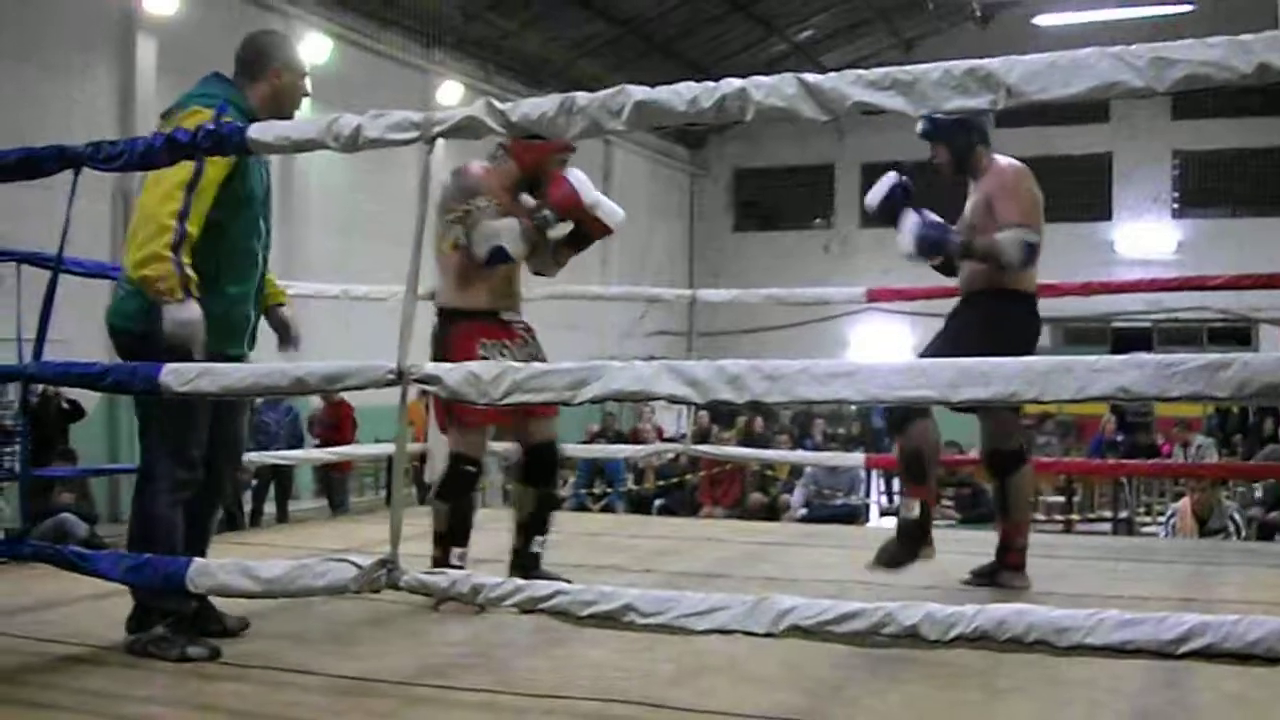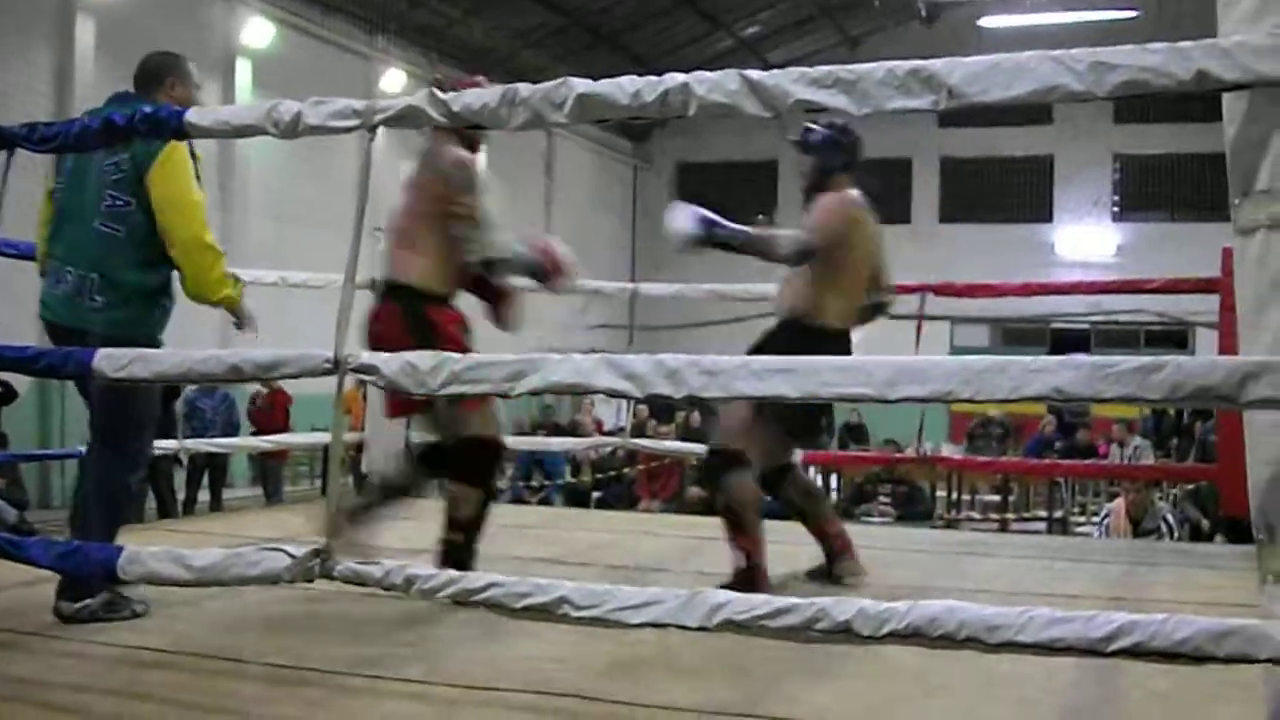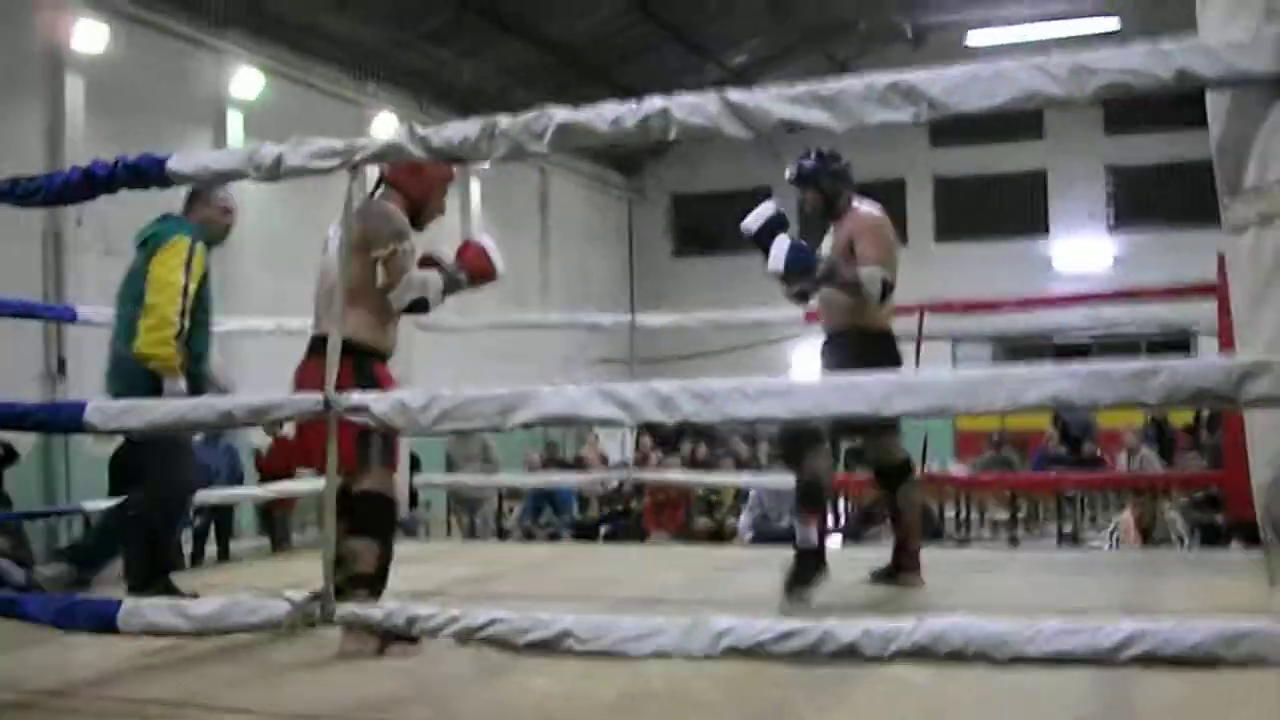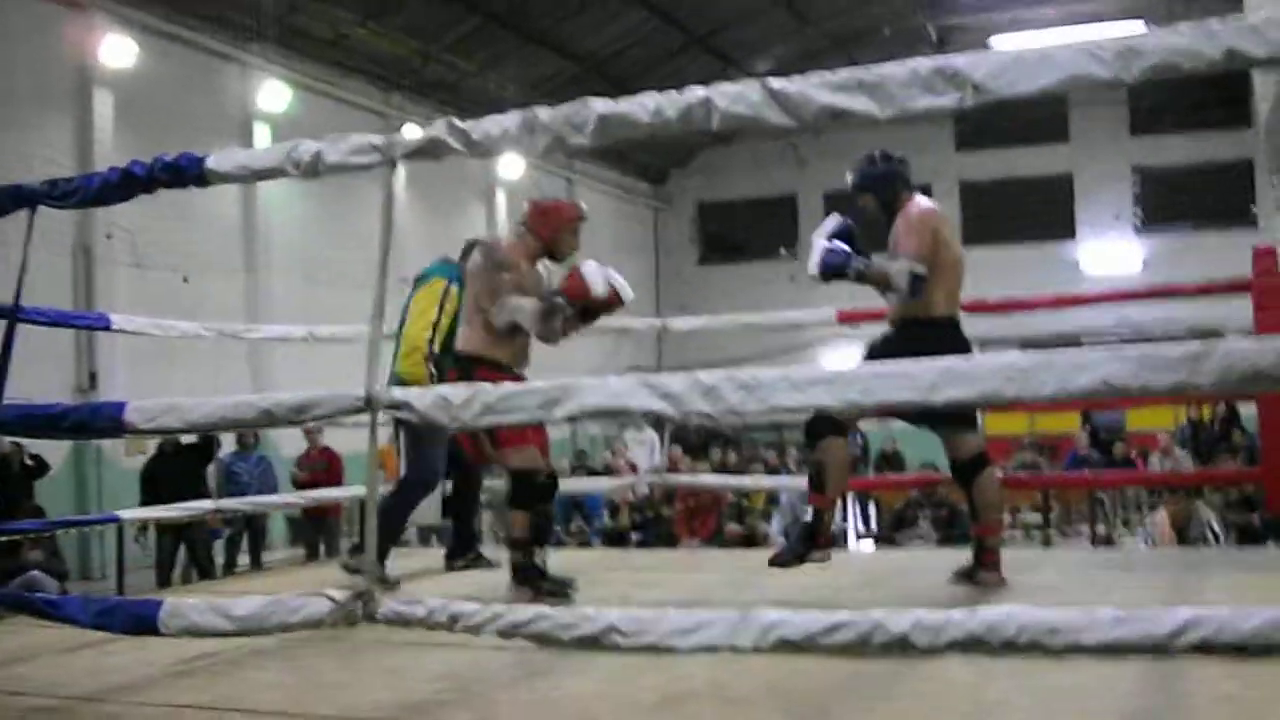
dt=1s
person 1, frame 1
right shoulder: (209, 119)
right elbow: (163, 212)
left wrist: (272, 303)
right wrist: (174, 294)
left hip: (212, 334)
right hip: (168, 330)
left knee: (218, 462)
right knee: (171, 472)
left ankle: (184, 599)
right ankle: (153, 619)
person 1, frame 2
right shoulder: (162, 143)
left elbow: (51, 222)
right elbow: (190, 239)
right wrist: (231, 299)
left hip: (68, 310)
right hip: (120, 318)
left knee: (109, 441)
right knee: (123, 452)
right ankle: (84, 589)
person 1, frame 3
left shoulder: (160, 245)
right shoulder: (182, 244)
right elbow: (161, 309)
left wrist: (204, 377)
right wrist: (172, 372)
left hip: (139, 384)
right hip: (156, 385)
left knee: (169, 482)
right knee: (171, 487)
left ankle: (149, 579)
right ankle: (74, 565)
person 1, frame 4
left shoulder: (456, 290)
right shoulder: (443, 284)
right elbow: (417, 338)
right wrist: (424, 387)
left knee: (469, 470)
right knee: (422, 478)
left ankle: (463, 551)
right ankle: (367, 554)
person 2, frame 1
left shoulder: (520, 202)
right shoulder: (468, 180)
left elbow: (545, 261)
right elbow: (491, 248)
left wrist: (583, 233)
right wrist: (550, 211)
left hip: (514, 335)
right hip: (468, 334)
left knee: (543, 453)
right knee: (467, 458)
left ankle: (526, 563)
right ankle: (445, 574)
person 2, frame 2
left shoulder: (436, 162)
right shoulder: (454, 161)
right elbow: (483, 246)
left wrist: (491, 289)
right wrist: (536, 262)
left hip: (405, 311)
right hip: (420, 316)
left knee: (457, 433)
right knee: (480, 442)
left ankle: (362, 508)
right ankle: (453, 569)
person 2, frame 3
left shoulder: (352, 221)
right shoulder: (383, 217)
right elbow: (409, 295)
left wrist: (434, 274)
right wrist: (460, 274)
left hip: (326, 363)
right hip: (353, 368)
left knee: (355, 487)
right knee: (375, 492)
left ankle: (342, 601)
right ankle: (364, 625)
person 2, frame 4
left shoulder: (532, 270)
right shoulder: (496, 255)
left elbow: (550, 331)
right elbow: (508, 318)
left wrist: (589, 308)
right wrist: (564, 298)
left hip: (507, 379)
right hip: (478, 375)
left knee: (542, 475)
right knee: (527, 471)
left ankle: (531, 567)
right ankle: (524, 577)
person 3, frame 1
left shoulder: (1008, 176)
right shoulder: (985, 186)
left elbow: (1023, 249)
right elbow: (950, 264)
left wrist: (953, 239)
right wrist: (912, 223)
left hip: (998, 314)
right hip: (997, 317)
left knee: (909, 399)
right knee: (1005, 447)
left ankle: (916, 526)
right ankle: (1011, 562)
person 3, frame 2
left shoulder: (839, 205)
right shoulder: (862, 221)
left elbow: (794, 248)
right elbow: (876, 302)
left wrist: (720, 232)
left hip: (799, 343)
right hip: (822, 349)
left knee: (728, 452)
right knee: (775, 466)
left ankle: (750, 574)
right ankle: (840, 555)
person 3, frame 3
left shoulder: (866, 220)
right shoulder: (838, 230)
left elbow: (880, 288)
right elbow: (801, 292)
left wrist: (820, 266)
right wrist: (776, 248)
left hip: (864, 350)
right hip: (850, 351)
left knee: (805, 429)
right knee: (889, 459)
left ankle: (812, 548)
right ankle: (906, 563)
person 3, frame 4
left shoulder: (917, 214)
right shoulder: (924, 216)
left elbow: (911, 281)
right elbow: (897, 285)
left wrist: (851, 264)
right wrist: (854, 259)
left hip: (919, 340)
right hip: (945, 342)
left knee: (831, 415)
right knee: (969, 453)
left ankle: (817, 534)
right ankle: (988, 561)
